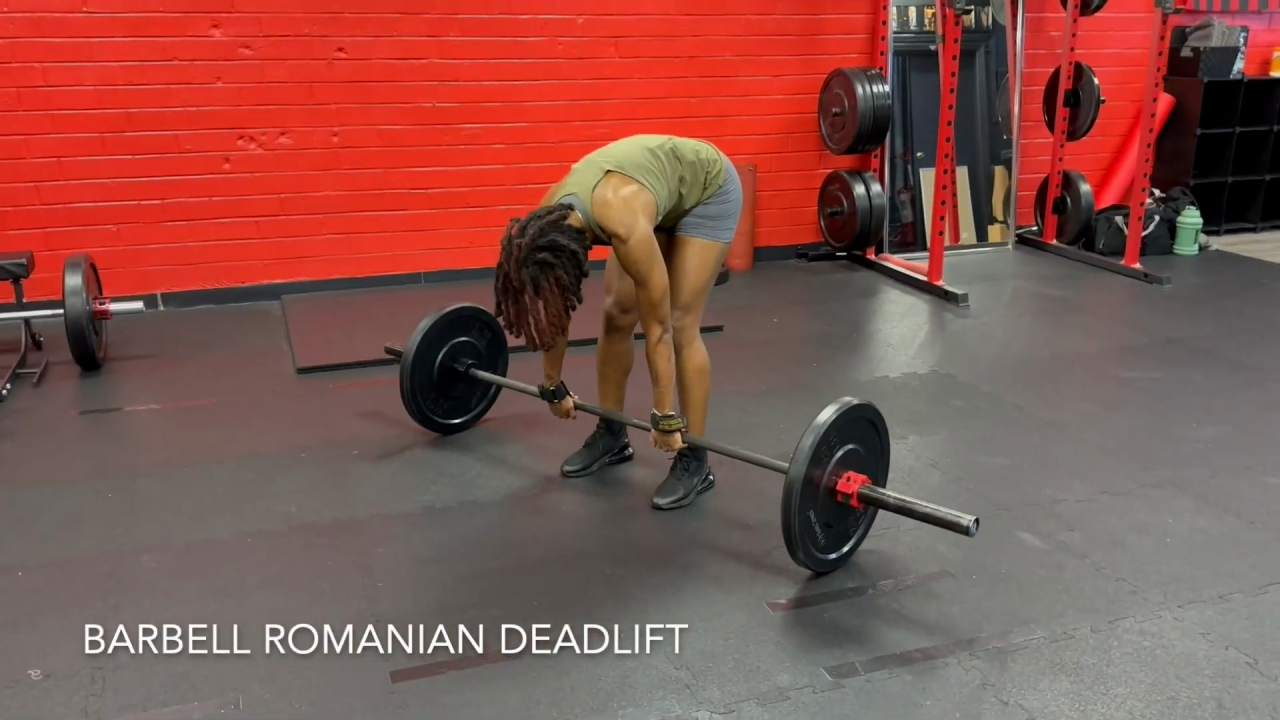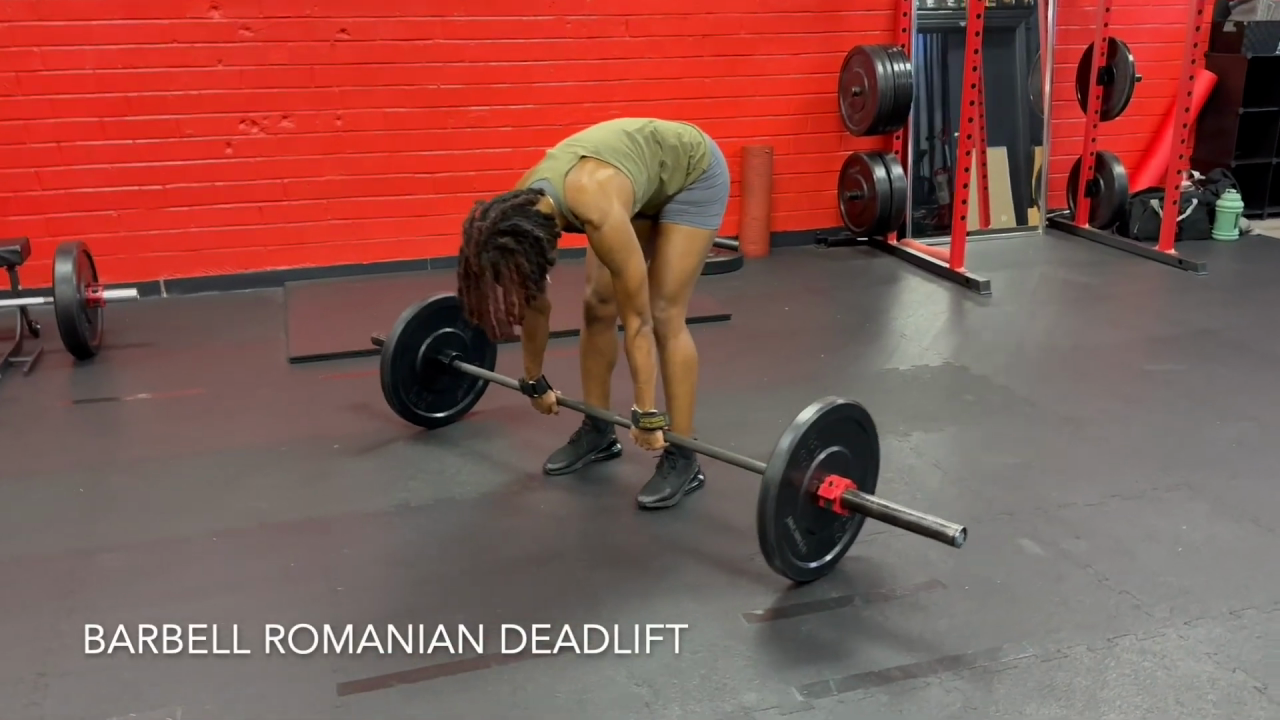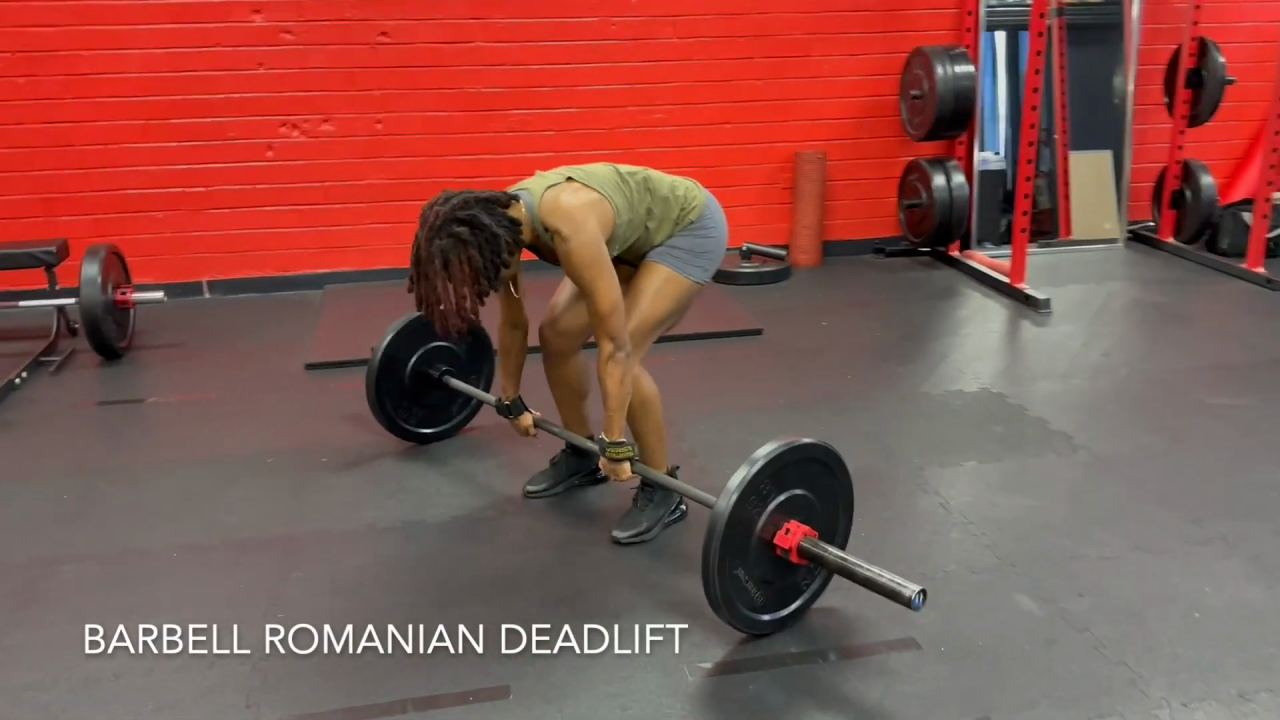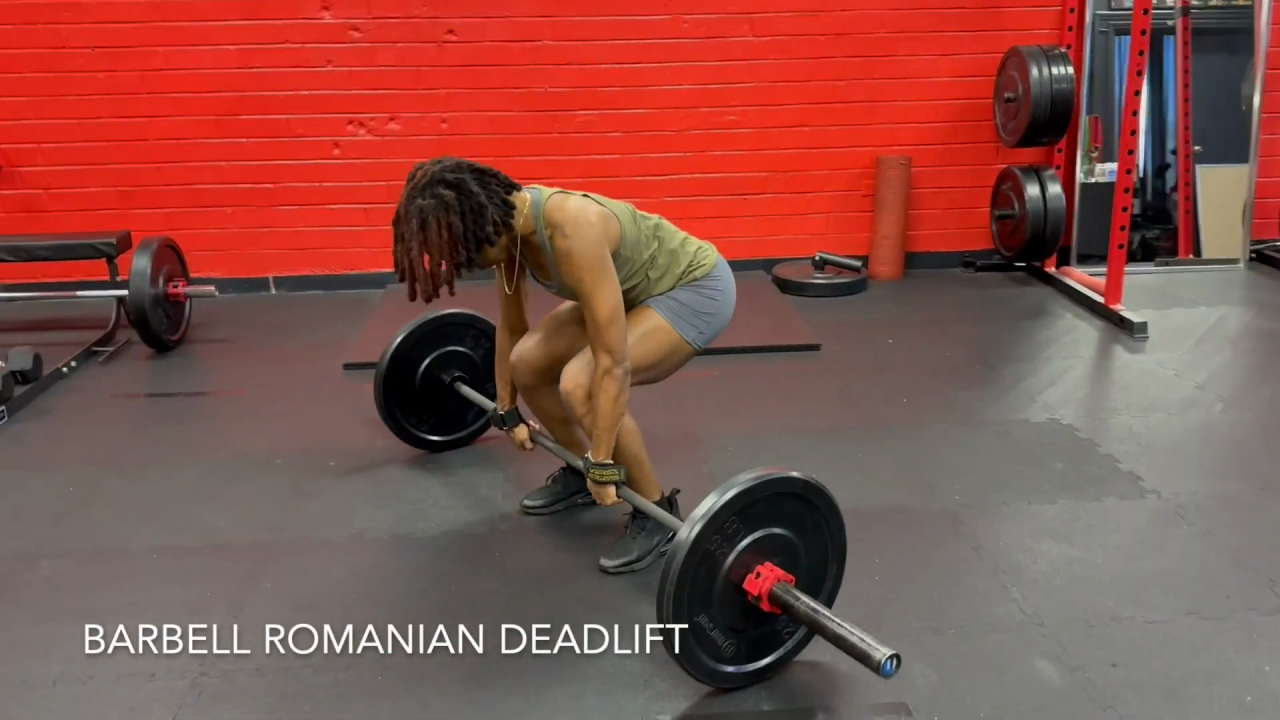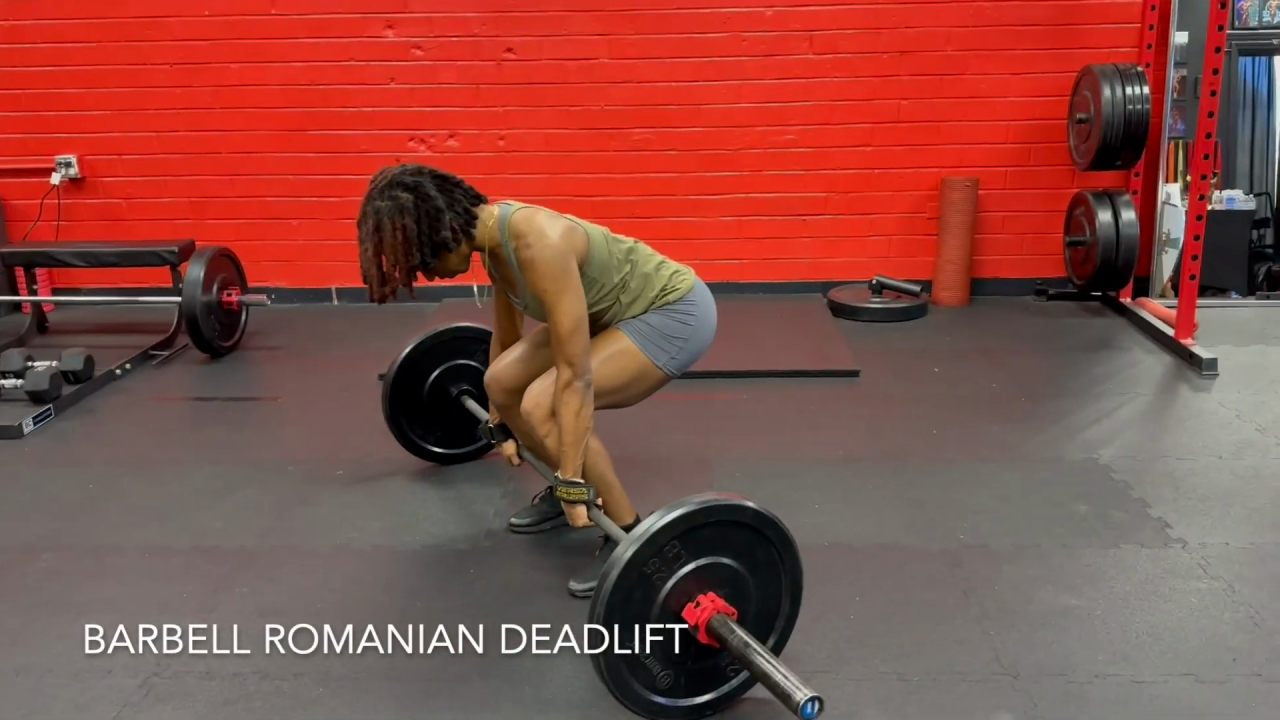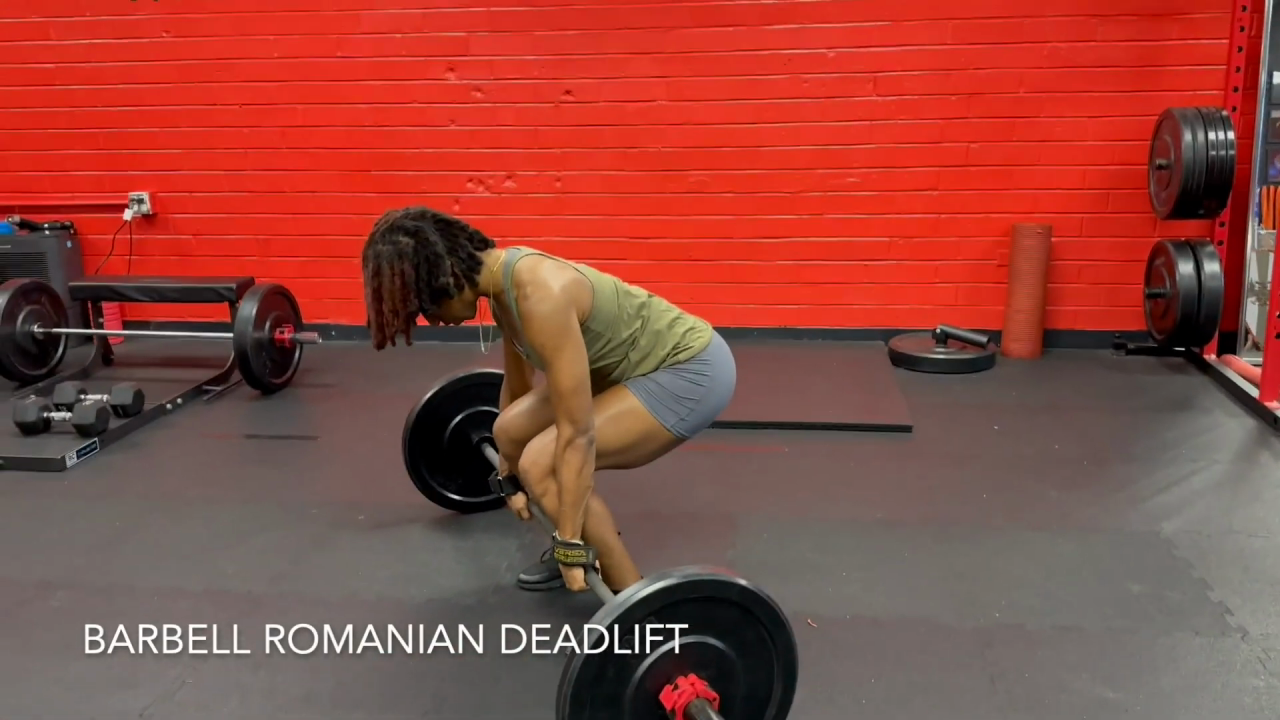
dt=0.7s
person 1, frame 1
left shoulder: (623, 222)
right shoulder: (550, 222)
left elbow: (658, 327)
right elbow: (555, 311)
left wrist: (666, 417)
right wrist: (553, 387)
left hip: (708, 189)
right hip: (664, 190)
left knee: (679, 322)
right knee: (617, 314)
left ankle: (694, 460)
right ankle: (611, 435)
person 1, frame 2
left shoulder: (597, 208)
right shoulder: (523, 209)
left elbow: (637, 318)
right elbow: (534, 302)
left wrist: (646, 415)
right wrist: (534, 382)
left hip: (694, 173)
right hip: (646, 174)
left knee: (663, 314)
right knee: (598, 305)
left ankle: (682, 459)
right ankle: (597, 431)
person 1, frame 3
left shoulder: (569, 227)
right shoulder: (502, 219)
left elbow: (615, 345)
right elbow: (512, 323)
left wrist: (616, 444)
right wrist: (511, 402)
left hip: (692, 227)
right hip: (638, 236)
left knee: (623, 355)
right knee: (555, 334)
left ankle: (662, 489)
right ankle: (581, 455)
person 1, frame 4
left shoulder: (571, 232)
right shoulder: (509, 220)
left elbow: (613, 361)
right elbow: (510, 327)
left wrist: (604, 465)
right wrist: (506, 410)
left hip: (697, 287)
right hip: (638, 285)
left knee: (580, 386)
right knee: (526, 364)
left ankle: (657, 514)
right ankle: (580, 473)
person 1, frame 5
left shoulder: (536, 244)
right shoulder: (493, 235)
left elbow: (576, 374)
right elbow: (506, 335)
left wrist: (573, 483)
right wrist: (500, 425)
left hip: (677, 311)
right hip: (618, 309)
left knee: (542, 405)
right knee: (502, 382)
person 1, frame 6
left shoulder: (539, 296)
right shoulder: (503, 279)
left elbow: (576, 433)
right elbow: (516, 385)
left wrist: (570, 546)
right wrist: (510, 479)
left hip: (691, 369)
left knee: (542, 464)
right knee: (509, 432)
right ankle: (590, 544)
